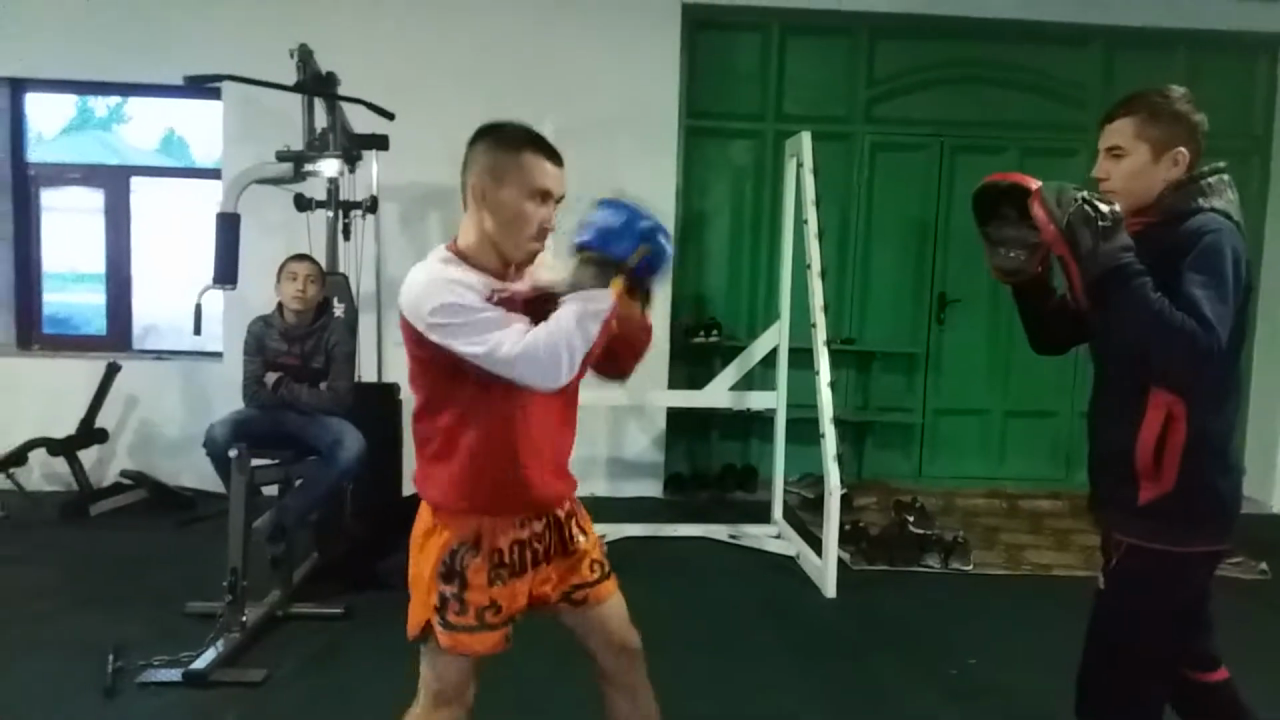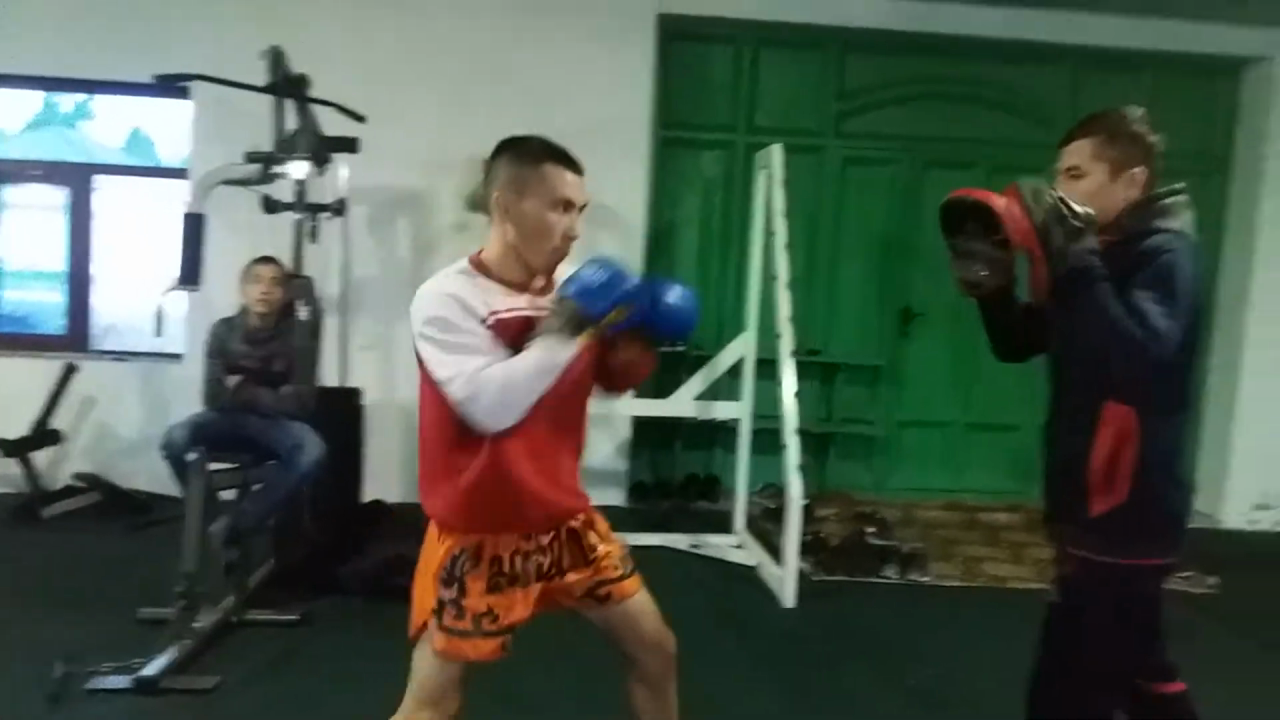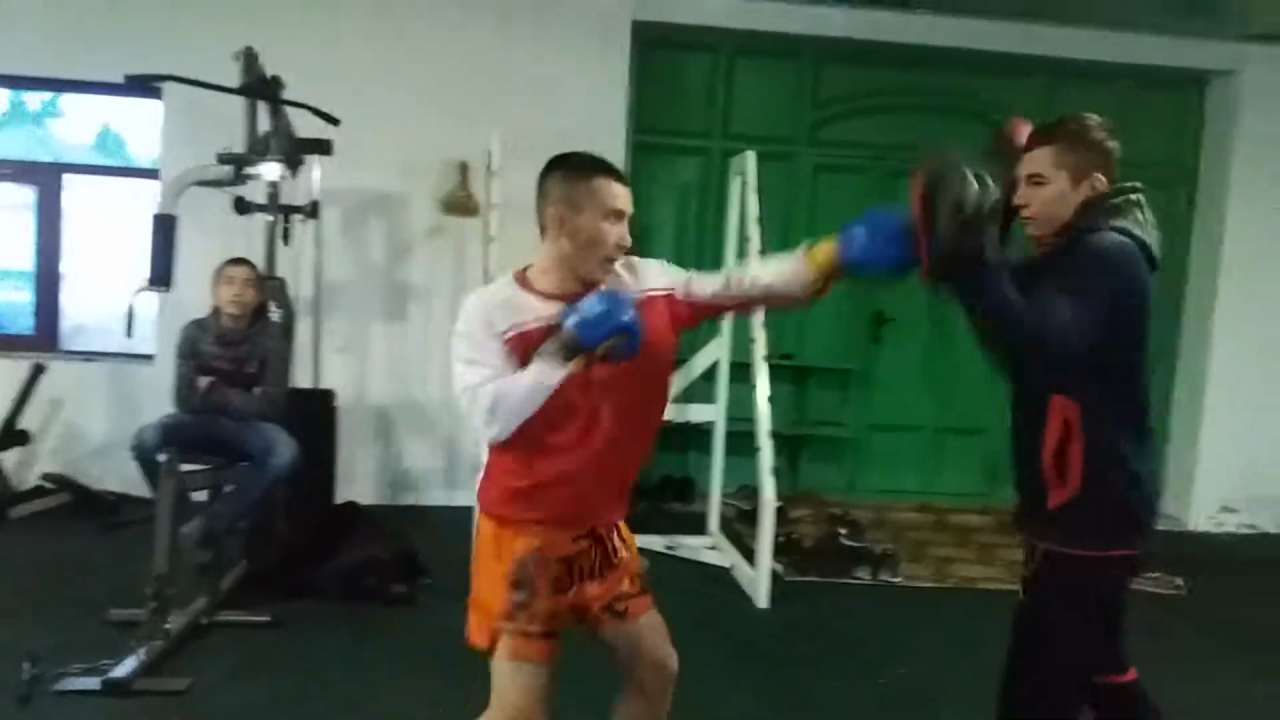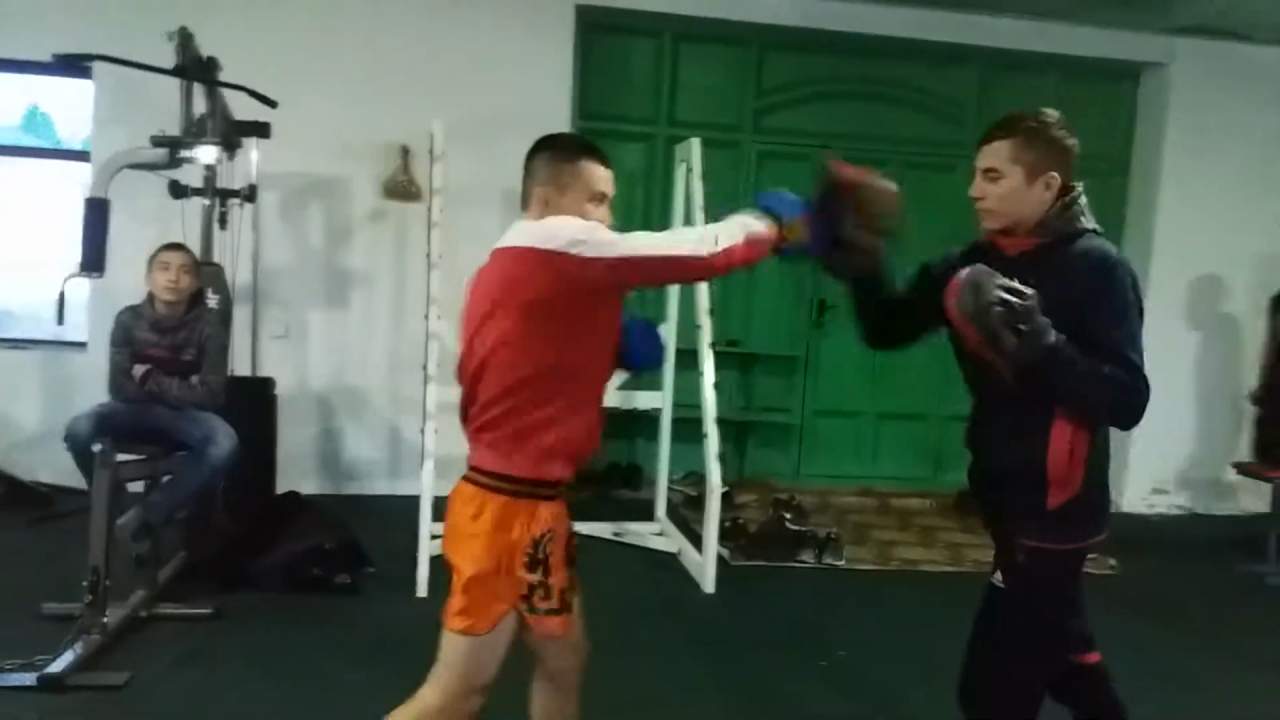
dt=0.2s
person 1, frame 1
left shoulder: (1207, 239)
right shoulder: (1144, 239)
left elbow: (1193, 357)
right elbow: (1054, 336)
left wrist: (1110, 265)
right wrist: (1026, 273)
left hip: (1172, 504)
right hip: (1150, 500)
right knee: (1184, 667)
person 1, frame 2
left shoulder: (1164, 258)
right shoulder: (1110, 255)
left elbow: (1138, 363)
right elbow: (1015, 344)
left wrist: (1077, 262)
right wrist: (990, 284)
left hip: (1125, 518)
right hip: (1117, 512)
person 1, frame 3
left shoulder: (1110, 258)
right shoulder: (1062, 258)
left elbow: (1039, 345)
right elbow: (991, 301)
left wrist: (965, 244)
right wrist: (974, 240)
left hip: (1090, 513)
right hip: (1081, 509)
person 1, frame 4
left shoulder: (1097, 268)
right shoulder: (981, 263)
left elbow: (1124, 401)
right elbow: (888, 329)
left wrist: (1041, 345)
right wrist: (857, 262)
left hip: (1054, 507)
right hip: (1018, 500)
right knee: (1062, 654)
person 2, frame 1
left shoulder: (535, 275)
right shoulder: (433, 287)
left elbow: (611, 357)
right elbow: (545, 364)
left wrist: (629, 305)
right wrist: (600, 275)
left hip: (549, 514)
right hip: (470, 529)
left knee: (622, 651)
person 2, frame 2
left shoulder: (565, 283)
right shoulder: (440, 301)
right elbow: (496, 404)
right wrist: (567, 326)
left hip: (561, 519)
right hip: (470, 531)
left knee: (656, 651)
person 2, frame 3
left shoulder: (640, 284)
right shoulder: (491, 310)
left elbow: (747, 284)
right elbow: (493, 417)
left wrist: (843, 252)
right wrist: (564, 350)
left hip: (597, 531)
right hip: (526, 538)
left knee: (657, 670)
person 2, frame 4
left shoulder: (517, 266)
right shoulder: (557, 242)
right elbow: (687, 251)
left wrist: (608, 349)
right wrist: (772, 225)
left hip: (531, 500)
right hip: (510, 504)
left knee: (564, 656)
person 3, frame 1
left shoulder: (335, 333)
right shoulder: (260, 329)
left elbow: (338, 401)
right elbow: (253, 395)
left wrist: (283, 387)
right wrist: (309, 394)
left hip: (317, 421)
right hip: (271, 417)
left knee: (353, 448)
right knee: (217, 436)
left ankle: (279, 521)
person 3, frame 2
left shoulder: (297, 337)
right shoulder: (223, 331)
left elbow: (299, 404)
right elbow: (214, 398)
left wrist: (243, 390)
right wrist: (269, 398)
left hip: (277, 424)
right hip: (232, 420)
left knee: (313, 451)
right knee: (176, 438)
left ankle: (235, 525)
person 3, frame 3
left shoulder: (270, 338)
right shoulder: (195, 332)
left elbow: (271, 406)
right elbow: (186, 399)
left wrist: (215, 391)
right wrist: (242, 399)
left hip: (249, 426)
right hip: (203, 421)
left knee: (285, 454)
right knee: (146, 440)
left ankle: (206, 526)
person 3, frame 4
left shoulder: (208, 325)
right shoulder: (129, 319)
left elbow: (210, 395)
right elbow: (120, 388)
left wrist: (151, 380)
right wrist: (178, 389)
left hip: (186, 415)
right hip: (139, 410)
left knee: (225, 444)
right knee: (79, 430)
left ankle: (144, 518)
